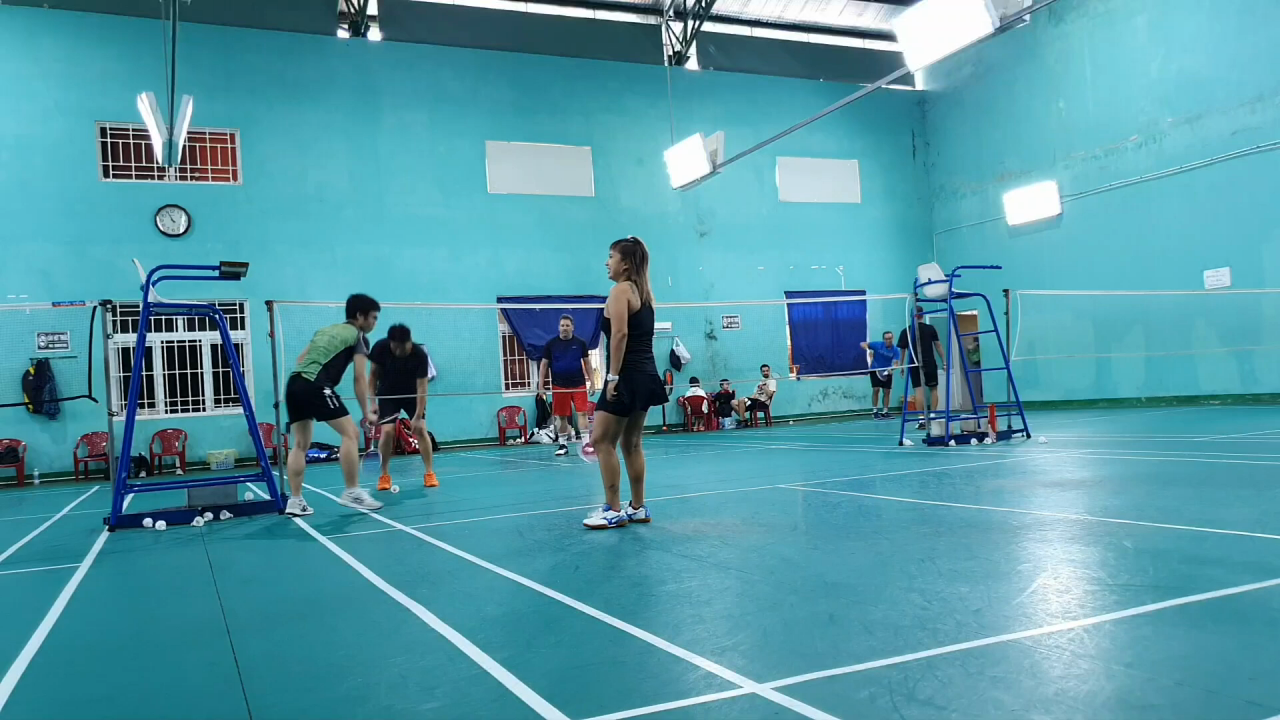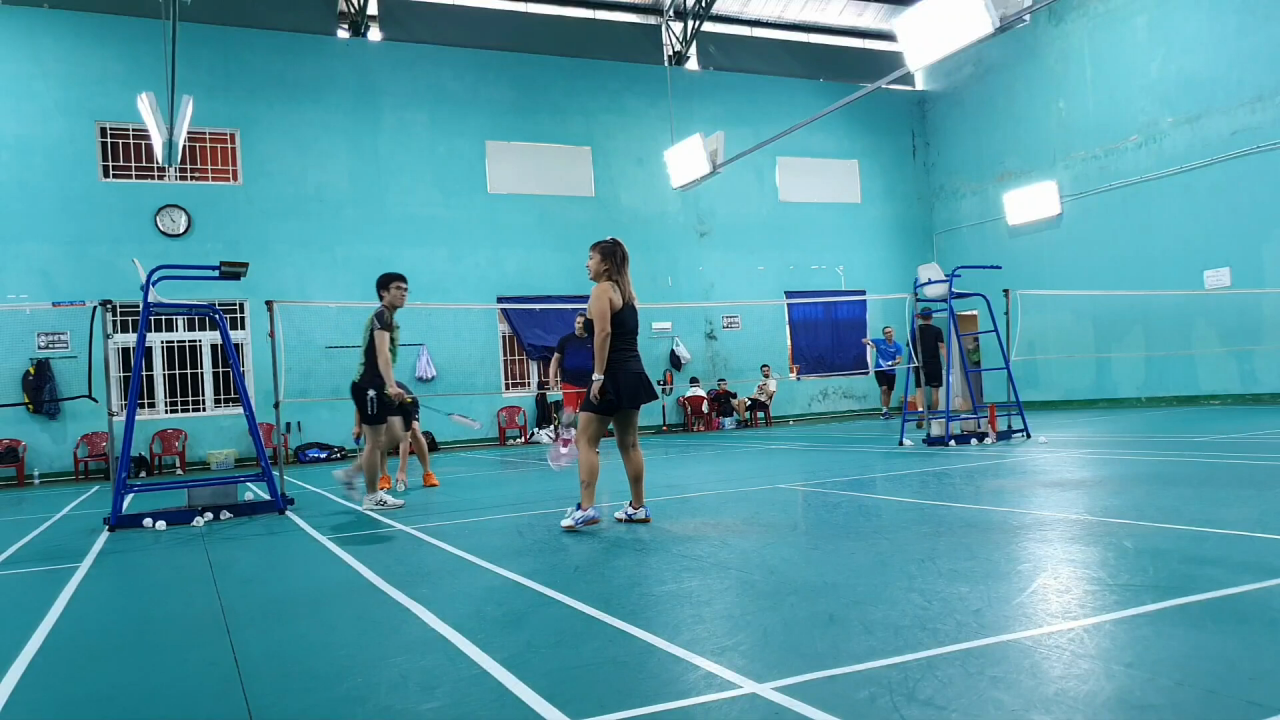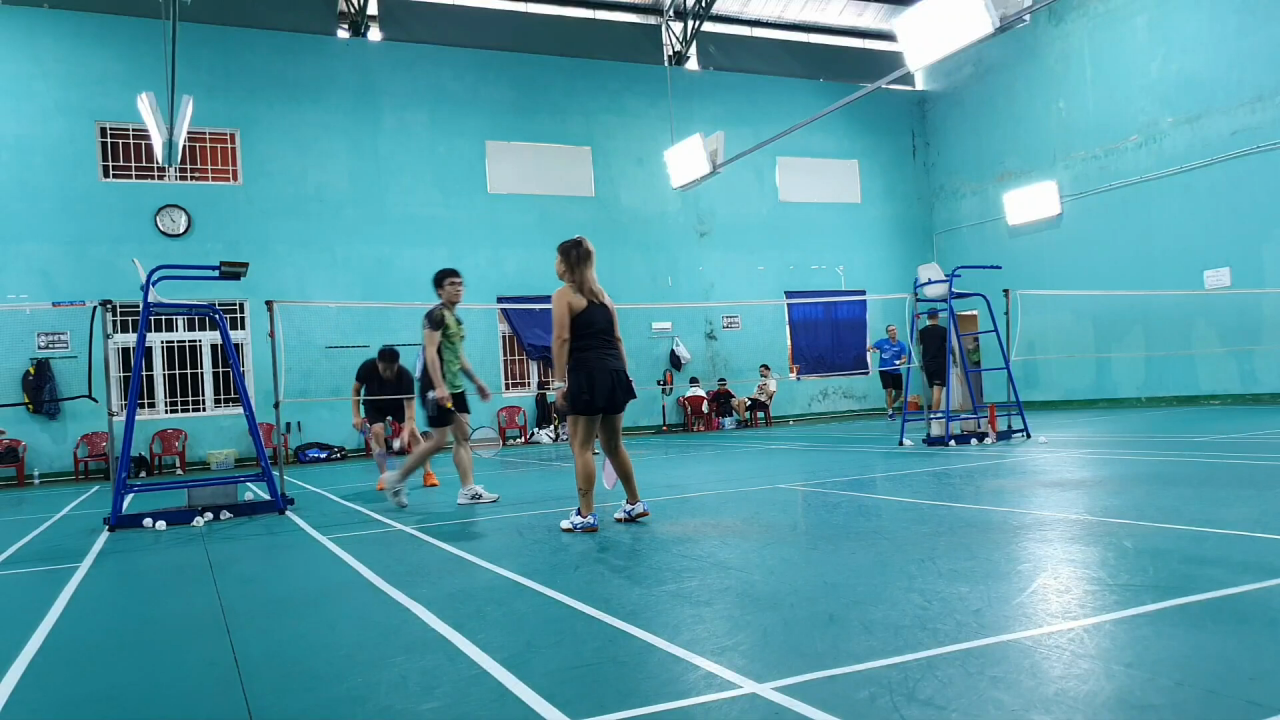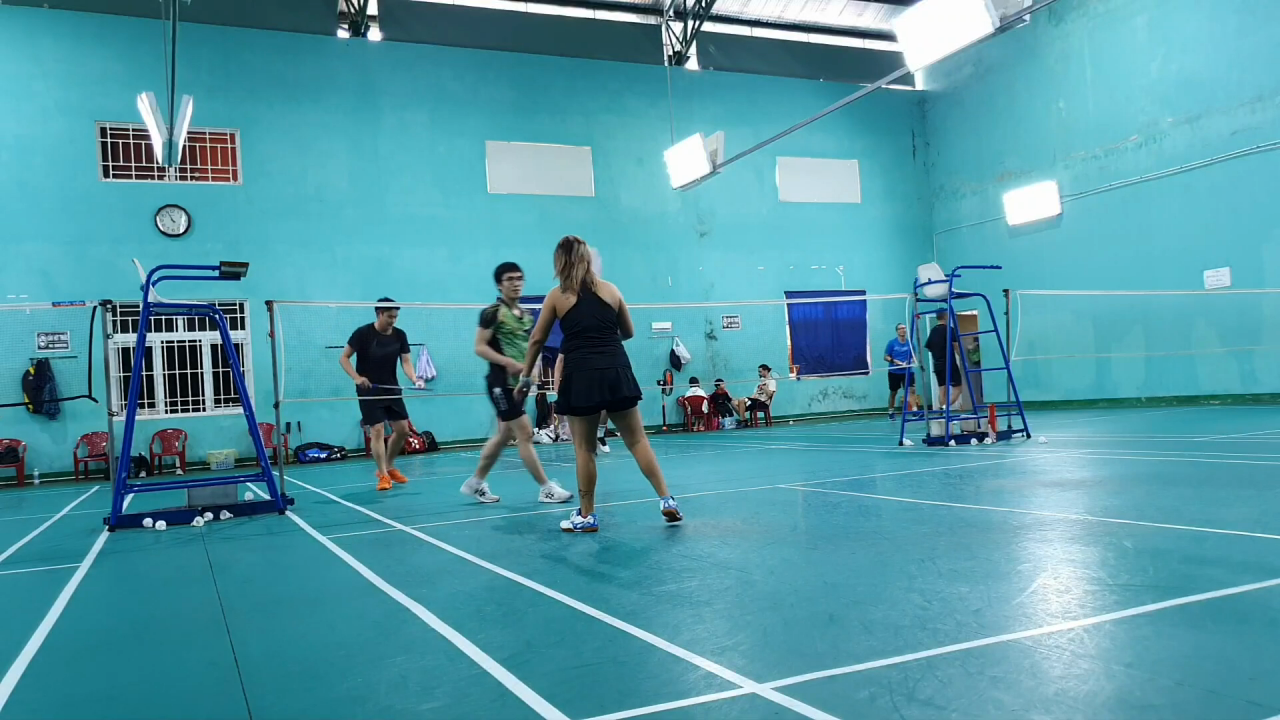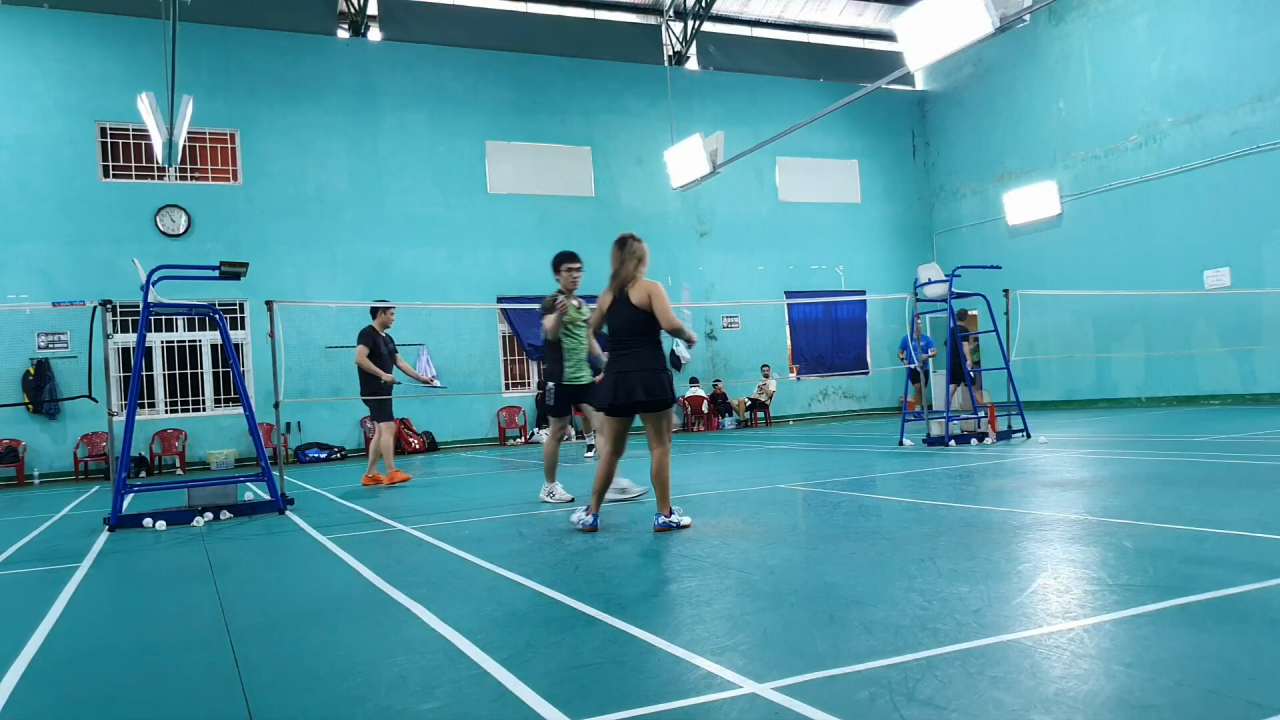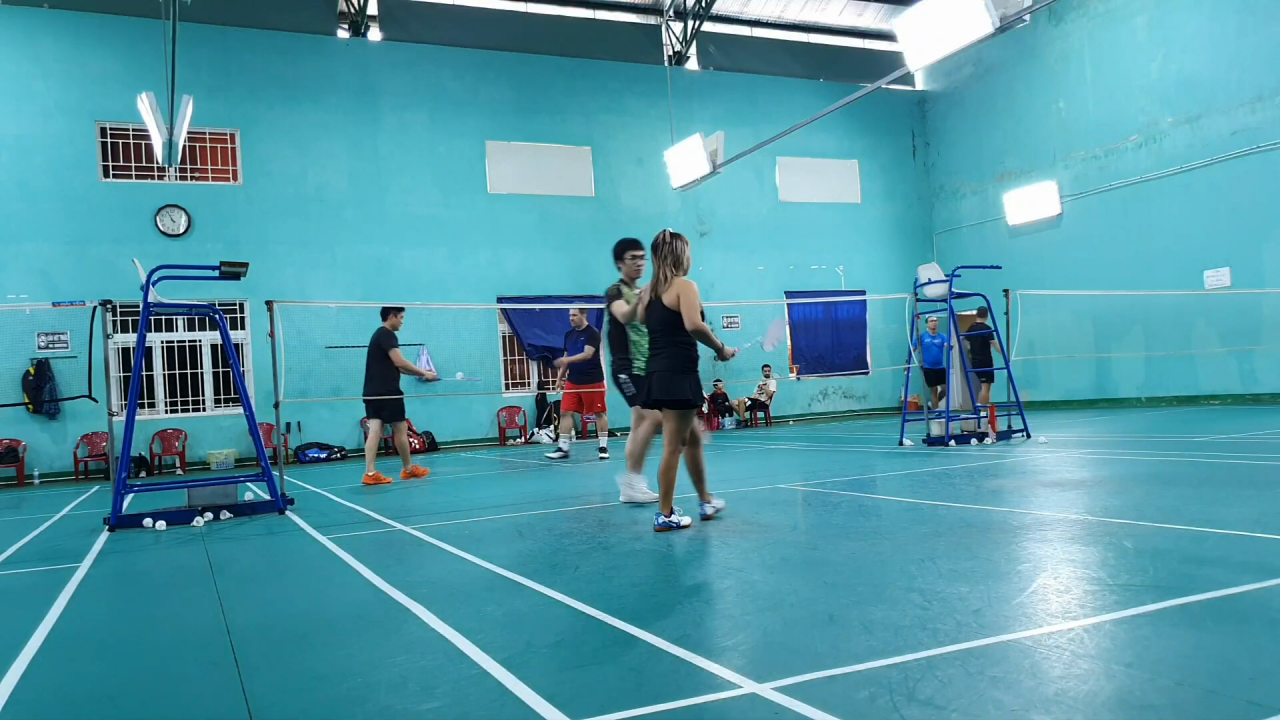
dt=0.4s
person 1, frame 1
left shoulder: (621, 290)
right shoulder: (644, 293)
left elbow: (620, 334)
left wrist: (613, 376)
left hip: (627, 377)
right hip: (645, 375)
left knee: (601, 441)
right knee: (631, 444)
left ankle: (614, 509)
right ankle: (637, 507)
person 1, frame 2
left shoulder: (602, 290)
right shoulder: (627, 294)
left elbow: (603, 334)
left wrist: (598, 376)
left hip: (614, 376)
right hip: (632, 374)
left knee: (585, 442)
right knee: (629, 443)
left ankle: (586, 509)
right ankle: (638, 507)
person 1, frame 3
left shoulder: (563, 295)
right shoulder: (602, 294)
left elbow: (562, 341)
right elbow: (617, 340)
left wrist: (559, 382)
right wrist: (620, 373)
left hip: (588, 376)
right hip: (615, 374)
left knee: (582, 446)
right knee: (613, 444)
left ankle: (586, 515)
right ankle: (634, 503)
person 1, frame 4
left shoulder: (557, 296)
right shoulder: (609, 289)
left elbow: (536, 341)
right elbow: (628, 332)
left wrist: (526, 377)
left hip: (581, 377)
right hip: (617, 372)
left knee: (585, 449)
right knee: (637, 440)
left ankle: (586, 515)
right ankle: (666, 499)
person 1, frame 5
left shoulder: (608, 294)
right shoulder: (651, 287)
left elbow: (593, 326)
right elbow: (671, 324)
right wrist: (689, 337)
left hip: (616, 377)
right hip: (650, 375)
left knee: (611, 449)
right knee: (660, 446)
left ankle: (591, 512)
right ankle: (665, 514)
person 1, frame 6
left shoulder: (651, 290)
right shoulder: (685, 286)
left elbow: (642, 319)
right elbow: (693, 326)
right wrist: (720, 348)
left hip: (657, 373)
right hip: (678, 373)
left knee: (692, 438)
right knee: (673, 445)
left ankle: (705, 501)
right ankle: (665, 514)
person 2, frame 1
left shoulder: (325, 330)
right shoulder: (359, 337)
left elbow: (301, 359)
right elbow: (360, 377)
right wrist: (367, 411)
left hip: (295, 383)
right hip: (317, 387)
left knee: (300, 444)
right knee: (350, 433)
left ankle: (295, 500)
right ankle: (352, 492)
person 2, frame 2
left shoulder: (387, 319)
right shoulder: (382, 316)
right elbow: (382, 352)
left wrist: (391, 387)
right wrist: (392, 386)
left hip: (376, 388)
right hip: (371, 387)
left knee: (395, 434)
right knee: (375, 442)
left ankle: (349, 472)
right ankle: (373, 496)
person 2, frame 3
left shoulder: (457, 321)
right shoulder: (435, 315)
right elbow: (430, 352)
left wrist: (477, 382)
right wrist: (439, 386)
left hip: (455, 388)
right hip: (436, 389)
left knee: (463, 436)
right knee: (437, 442)
left ankle: (469, 489)
right ankle: (396, 479)
person 2, frame 4
left shoulder: (527, 316)
right shoulder: (492, 312)
left elbow: (534, 348)
right elbow: (480, 347)
left wrist: (532, 366)
right wrist: (505, 362)
left hip: (518, 384)
right hip: (501, 384)
left knee: (503, 436)
right knee: (524, 434)
left ankle: (475, 483)
right ankle: (545, 487)
person 2, frame 5
left shoulder: (585, 305)
right shoulder: (553, 302)
right elbow: (550, 333)
left wrist: (605, 361)
right wrist: (559, 312)
left hip: (585, 378)
right hip: (560, 379)
left knee: (597, 426)
right knee: (558, 431)
left ankle: (613, 483)
right ankle: (549, 486)
person 2, frame 6
left shoulder: (641, 293)
right shoulder: (616, 290)
right elbow: (624, 316)
right wrist: (639, 300)
left hip: (645, 369)
right hip: (626, 369)
left knee: (640, 424)
right knee: (654, 417)
left ankle: (632, 486)
right ankle: (631, 476)
